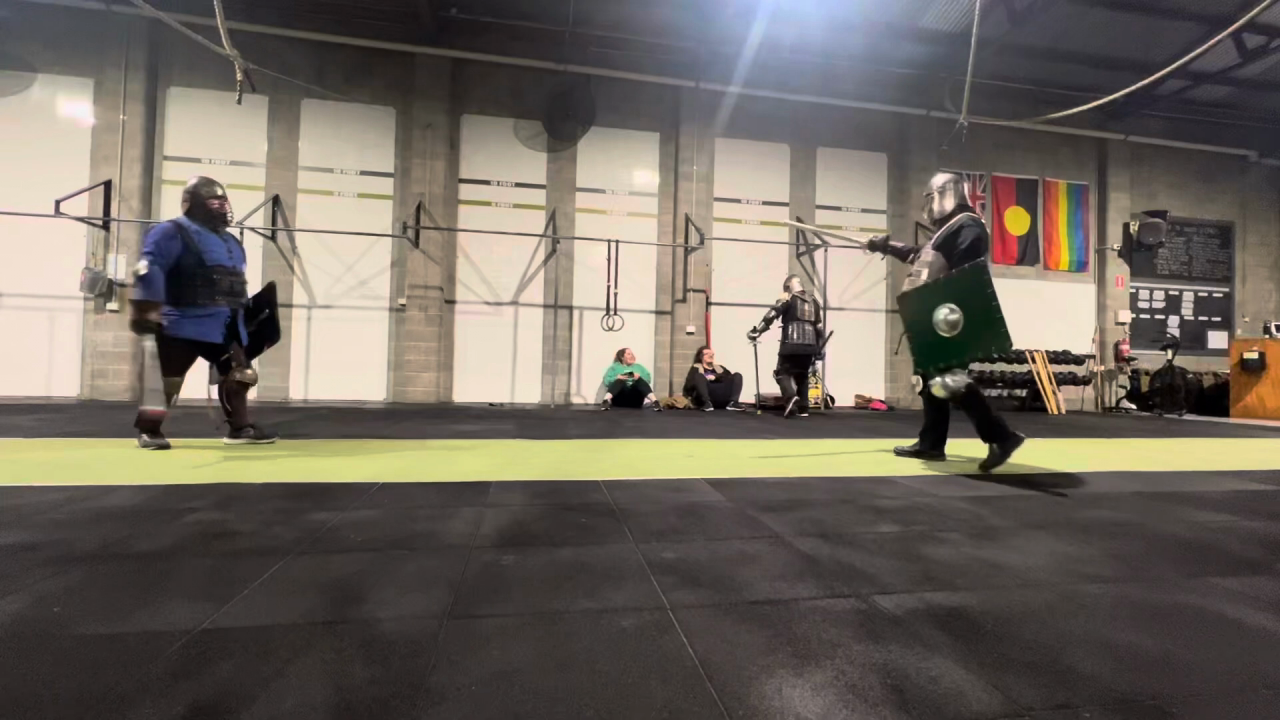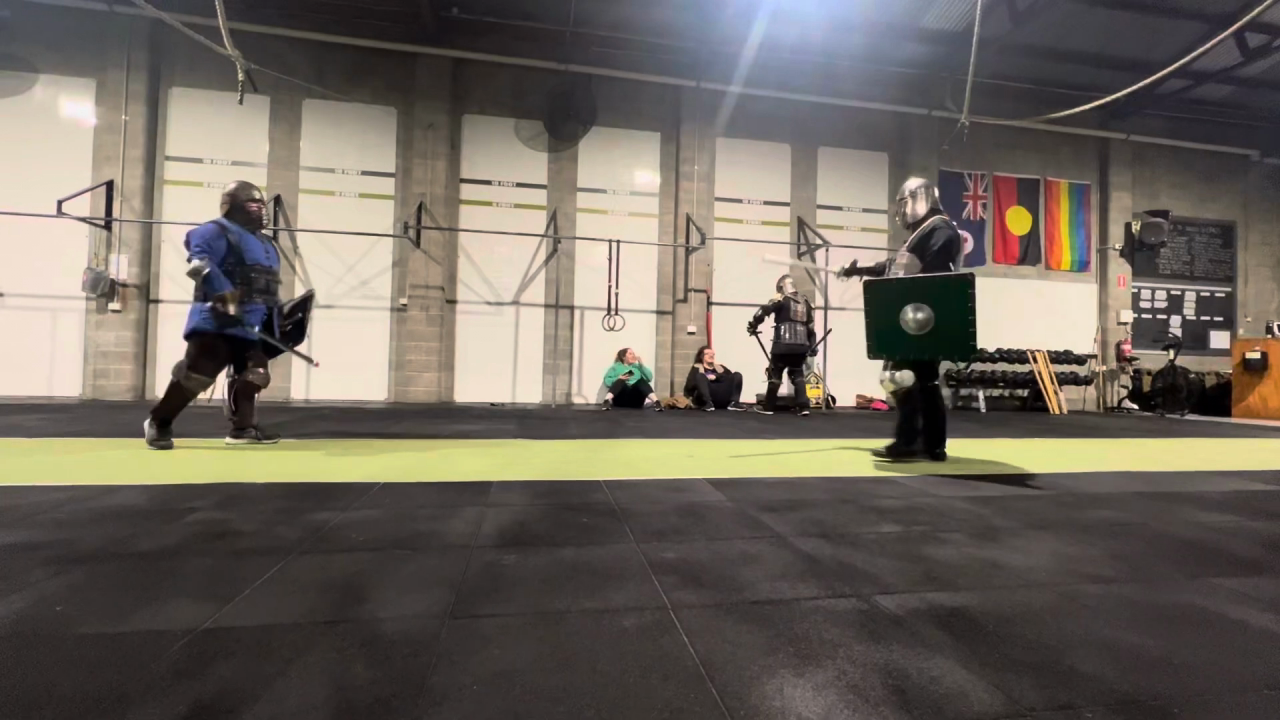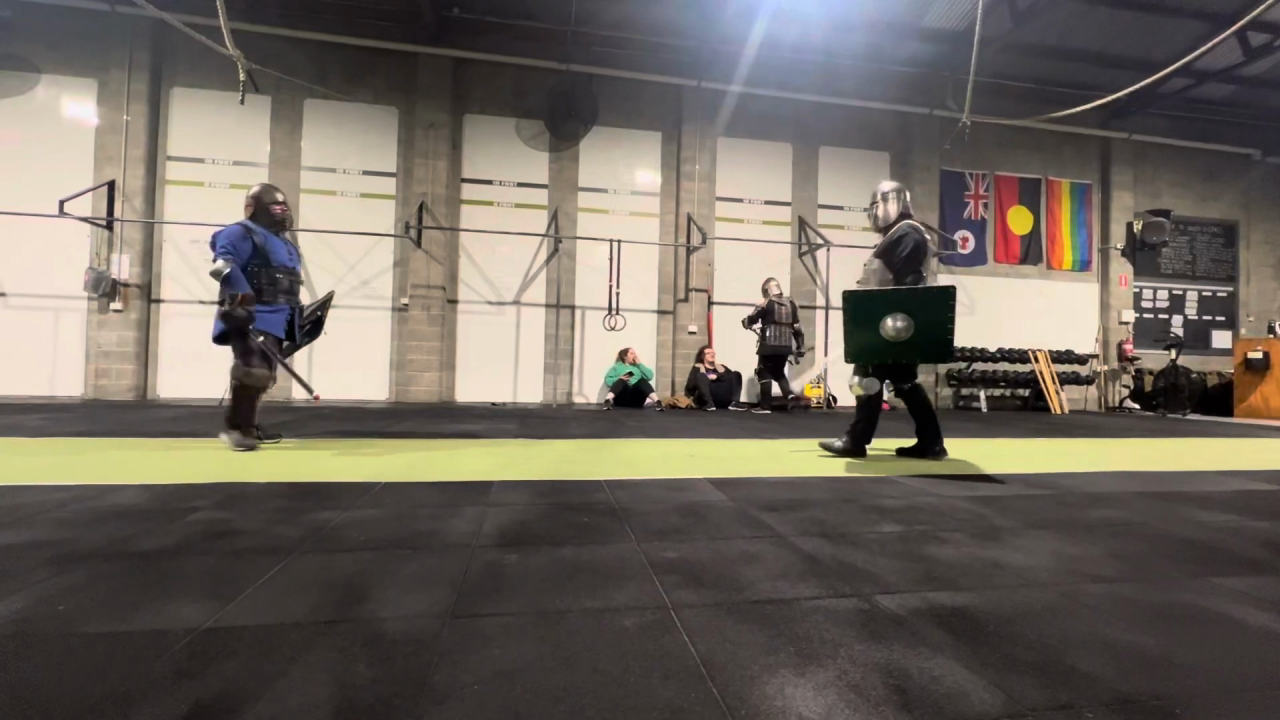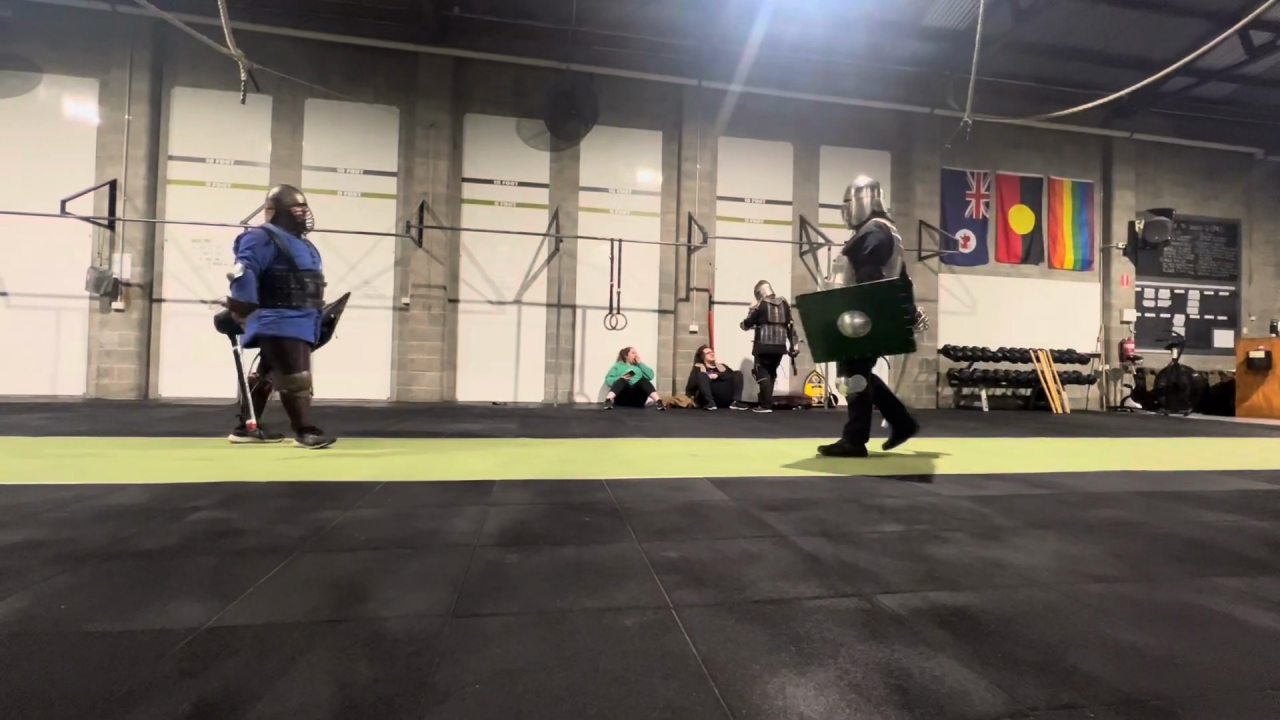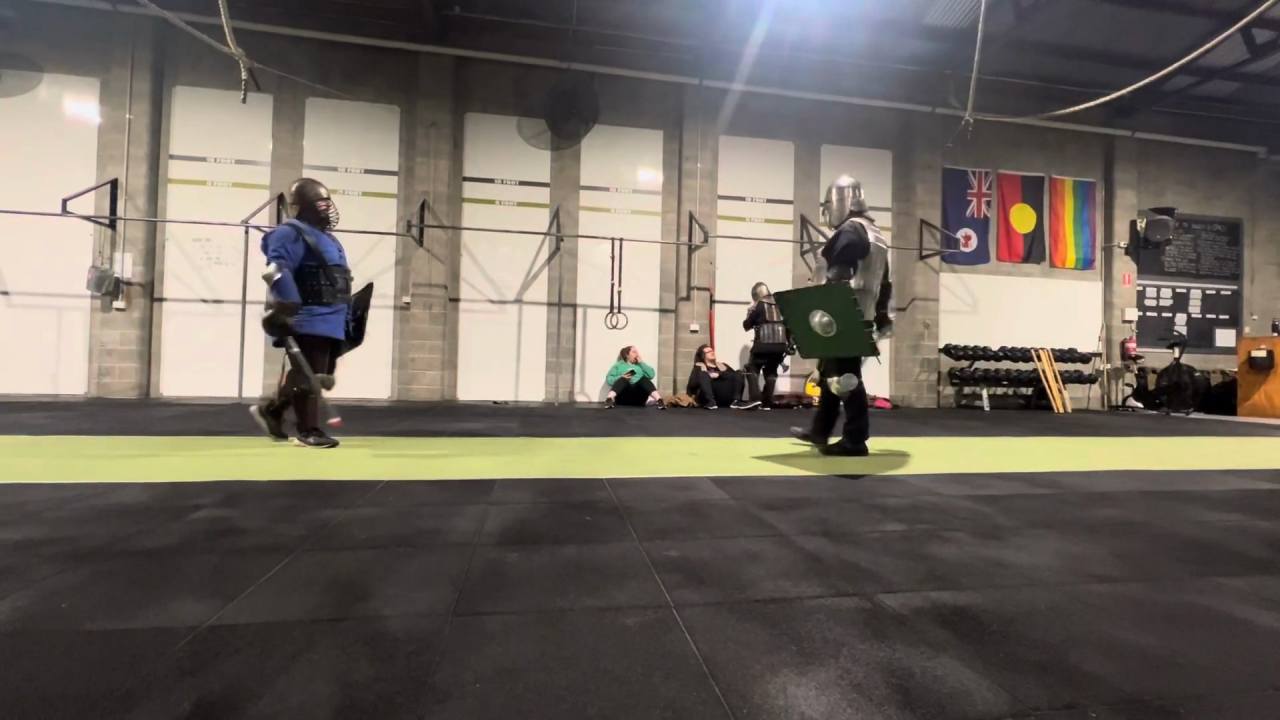
dt=0.3s
person 1, frame 1
left shoulder: (968, 226)
right shoulder: (949, 229)
right elbow: (918, 254)
right wrist: (886, 246)
left knee: (949, 379)
right knee: (930, 380)
left ankle: (1001, 437)
right ankle: (931, 443)
person 1, frame 2
left shoulder: (940, 229)
right shoulder: (925, 232)
left elbow: (939, 274)
right elbow: (896, 267)
right wrist: (859, 270)
left knee: (902, 373)
right knee: (925, 380)
left ankle: (906, 442)
right ankle: (932, 443)
person 1, frame 3
left shoulder: (907, 233)
right shoulder: (899, 236)
left elbow: (911, 281)
left knee: (870, 377)
right knee: (905, 382)
left ankle: (856, 441)
right ankle: (931, 442)
person 1, frame 4
left shoulder: (874, 231)
right shoulder: (885, 232)
left elbow: (869, 278)
right elbow: (899, 278)
left knee: (854, 376)
right knee: (862, 376)
left ankle: (854, 440)
right ankle: (903, 424)
person 1, frame 5
left shoulder: (851, 231)
right shoulder: (873, 234)
left elbow: (839, 277)
right elbow: (883, 281)
right wrist: (881, 316)
left knee: (844, 375)
right knee: (829, 373)
left ankle: (856, 440)
right ankle: (820, 430)
person 2, frame 1
left shoulder: (229, 241)
right shoulder: (173, 232)
left elbow: (237, 282)
right elbow: (149, 269)
left wrist: (246, 313)
right wrist: (148, 307)
left hip: (224, 324)
right hip: (185, 319)
left knee: (238, 372)
right knee: (168, 376)
left ankle: (241, 429)
right ankle: (148, 431)
person 2, frame 2
left shoulder: (262, 242)
right shoulder: (215, 232)
left elbow: (268, 282)
right elbow: (201, 266)
right wrist: (226, 298)
left hip: (253, 321)
right hip: (221, 318)
left knee: (253, 373)
right knee: (200, 370)
left ankle: (243, 428)
right ankle: (160, 423)
person 2, frame 3
left shoulder: (283, 242)
right shoulder: (240, 234)
left elbow: (289, 282)
right elbow: (224, 267)
left wrist: (298, 316)
right wrist: (238, 302)
left hip: (277, 319)
right hip: (252, 317)
left knee: (263, 372)
right knee: (254, 368)
left ankle: (245, 426)
right ankle: (236, 425)
person 2, frame 4
left shoulder: (302, 243)
right shoulder: (264, 238)
left elbow: (310, 284)
right elbow: (244, 273)
left wrist: (321, 317)
right wrist: (239, 308)
left hip: (299, 322)
right hip: (279, 321)
left knee: (269, 374)
right knee: (295, 374)
right ankle: (305, 430)
person 2, frame 5
left shoulder: (324, 237)
right shoulder: (291, 234)
right elbow: (278, 272)
left wrist: (345, 314)
right wrist: (284, 309)
left hip: (328, 319)
right hip: (308, 318)
left knee: (313, 373)
right knee: (311, 374)
left ankle: (270, 410)
right ankle: (308, 430)
